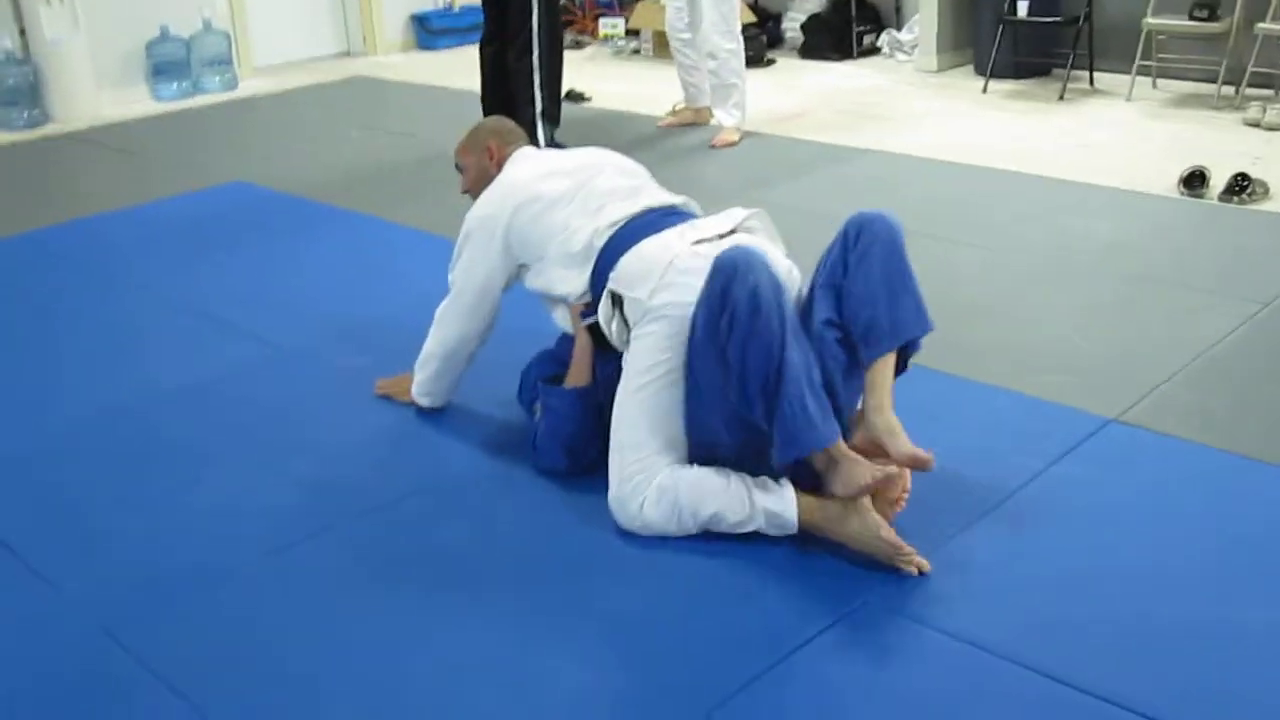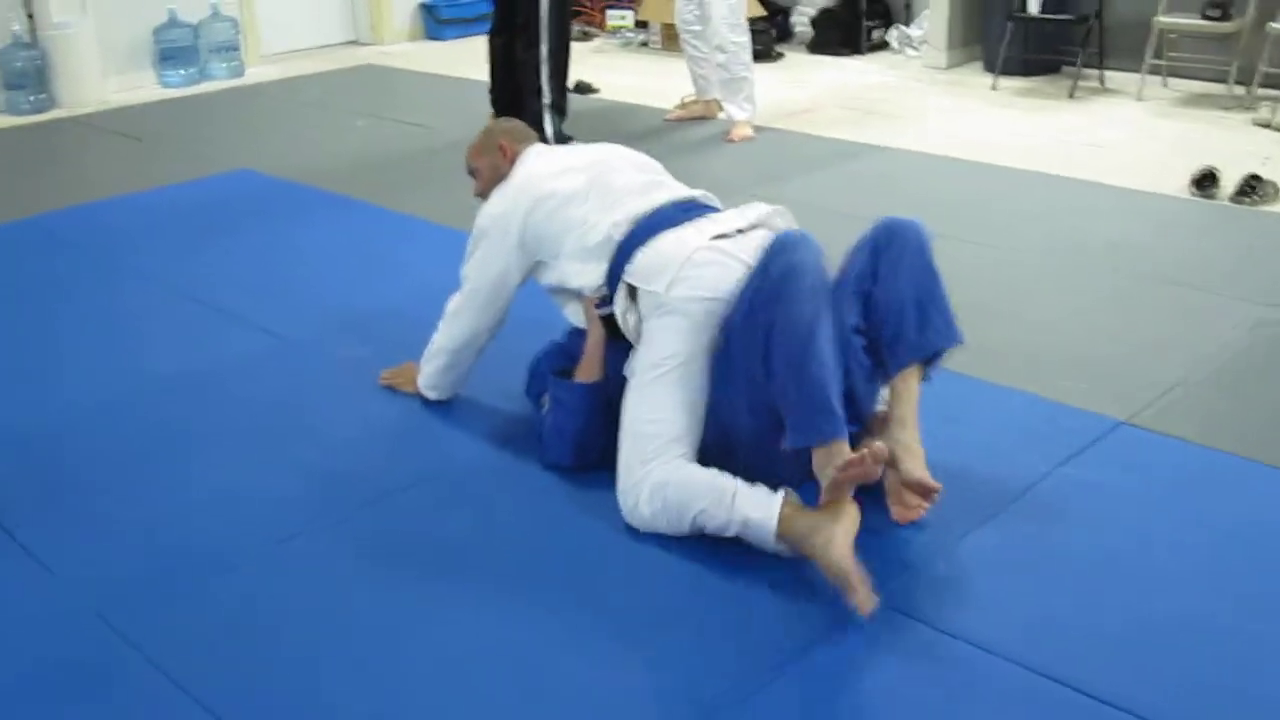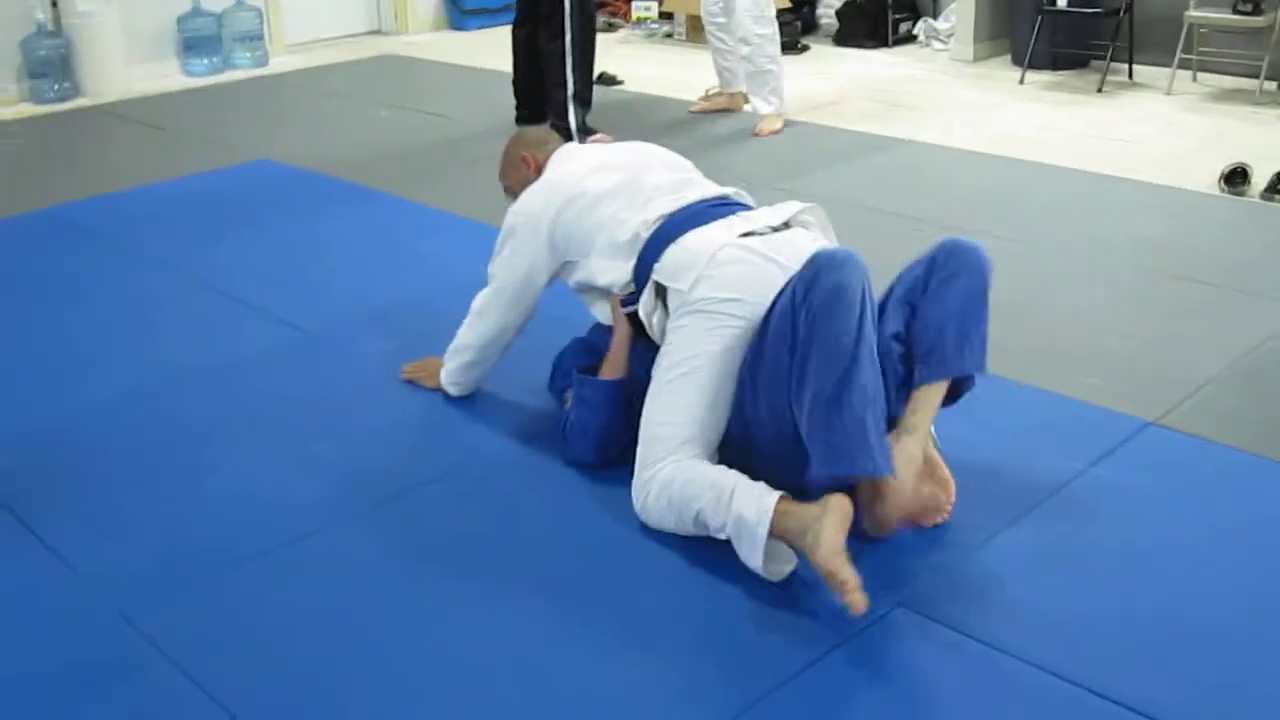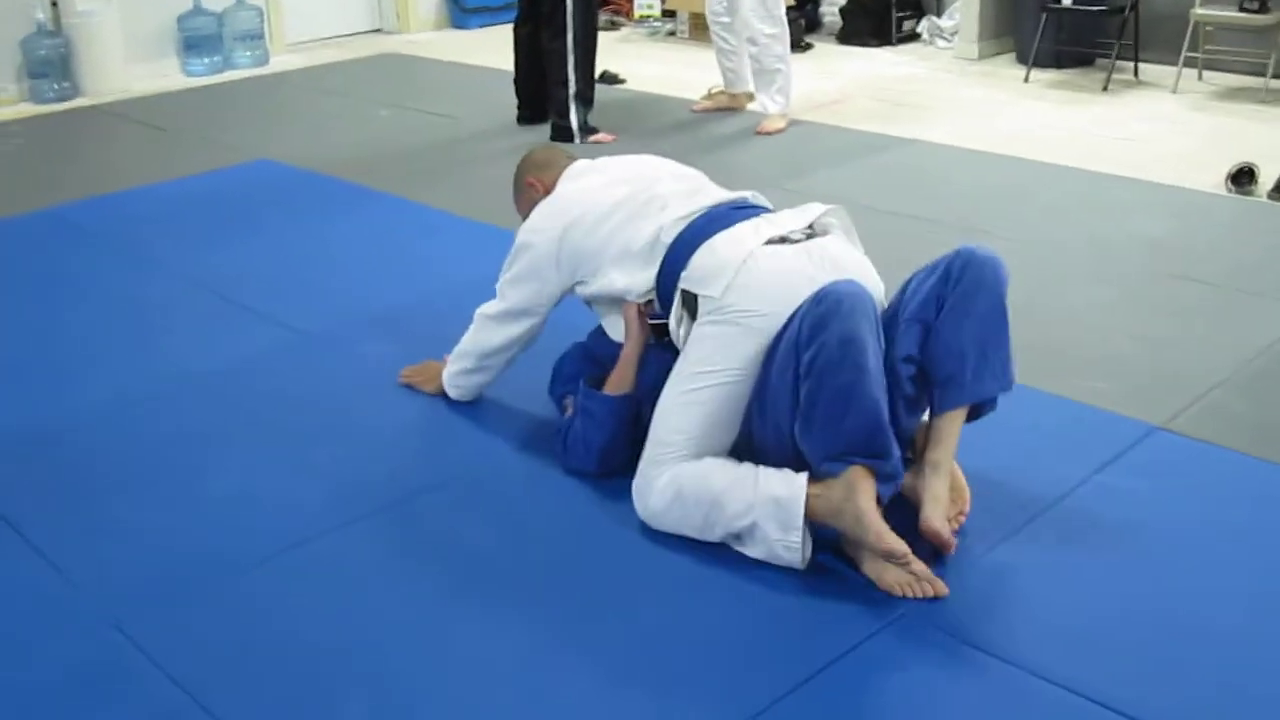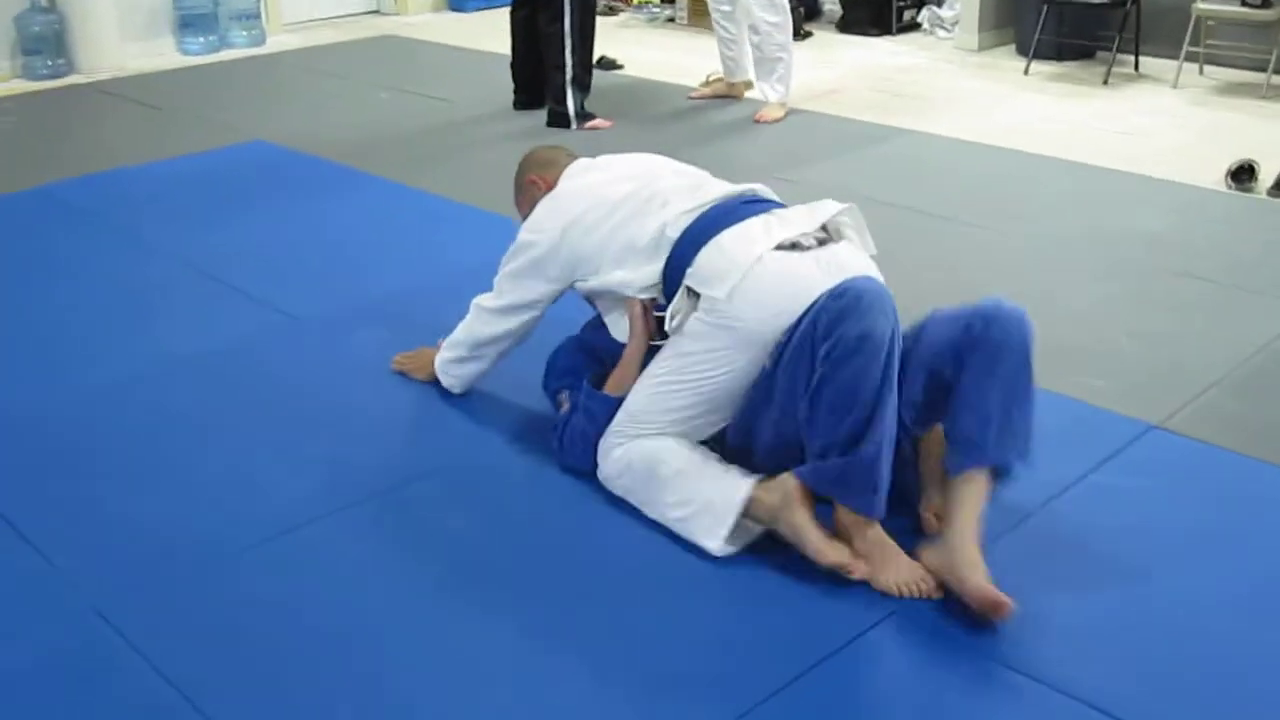
dt=0.2s
person 1, frame 1
left shoulder: (494, 208)
right shoulder: (599, 157)
left elbow: (462, 318)
left wrist: (423, 388)
left hip: (672, 289)
right hip: (749, 250)
left knee: (639, 499)
left ankle: (826, 512)
right ankle: (863, 432)
person 1, frame 2
left shoulder: (509, 203)
right shoulder: (611, 153)
left elbow: (472, 313)
left wrist: (429, 379)
left hip: (688, 282)
right hip: (764, 246)
left knee: (649, 488)
left ankle: (804, 524)
person 1, frame 3
left shoulder: (537, 203)
right shoulder: (643, 152)
left elbow: (498, 309)
left wrist: (453, 374)
left hip: (718, 284)
right hip: (802, 249)
left knee: (661, 486)
left ankle: (802, 520)
person 1, frame 4
left shoulder: (551, 219)
right shoulder: (648, 167)
left elbow: (503, 321)
left wrist: (453, 377)
left hip: (749, 287)
right hip: (835, 256)
left knee: (662, 488)
left ankle: (829, 500)
person 1, frame 5
left shoulder: (553, 215)
right shoulder: (649, 165)
left elbow: (498, 311)
left wrist: (446, 366)
left hip: (752, 287)
right hip: (842, 260)
left knee: (626, 455)
left ankle: (768, 502)
person 2, frame 1
right shoulder: (566, 366)
right elbow: (561, 456)
right wrist: (582, 337)
right hip: (734, 439)
left knee: (871, 231)
right knee: (738, 266)
left ankle: (876, 430)
person 2, frame 2
right shoulder: (579, 355)
right elbow: (570, 450)
right wrist: (596, 333)
right hip: (744, 438)
left knee: (899, 237)
left ankle: (899, 435)
person 2, frame 3
right shoulder: (608, 352)
right elbow: (590, 447)
right wrist: (621, 331)
left hip: (855, 410)
right hip: (766, 438)
left knee: (961, 260)
right knee: (835, 270)
person 2, frame 4
right shoulder: (596, 357)
right elbow: (591, 456)
right wrist: (634, 339)
left hip: (860, 418)
right hip: (769, 429)
left knee: (975, 269)
right knee: (843, 304)
left ankle: (930, 474)
person 2, frame 5
right shoulder: (589, 350)
right elbow: (584, 451)
right wrist: (637, 341)
left hip: (856, 414)
right hip: (762, 426)
left knee: (997, 328)
right knee: (860, 302)
left ankle: (958, 547)
right ankle: (857, 532)
